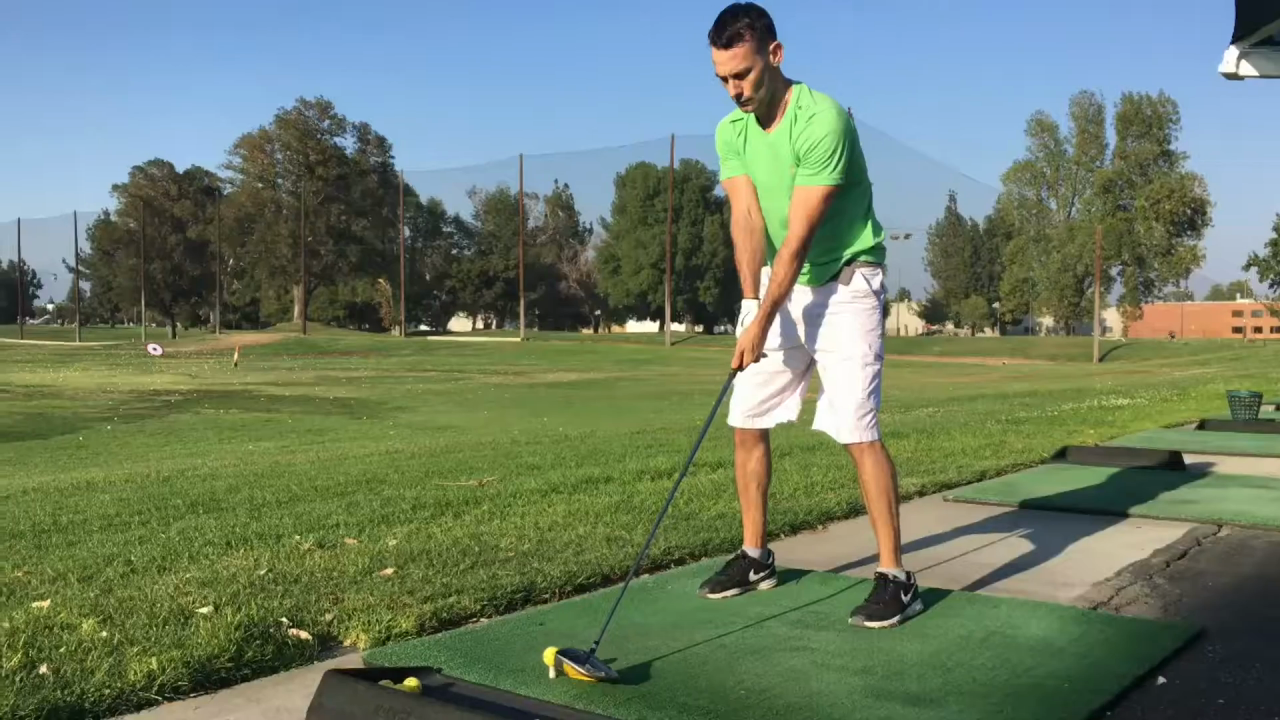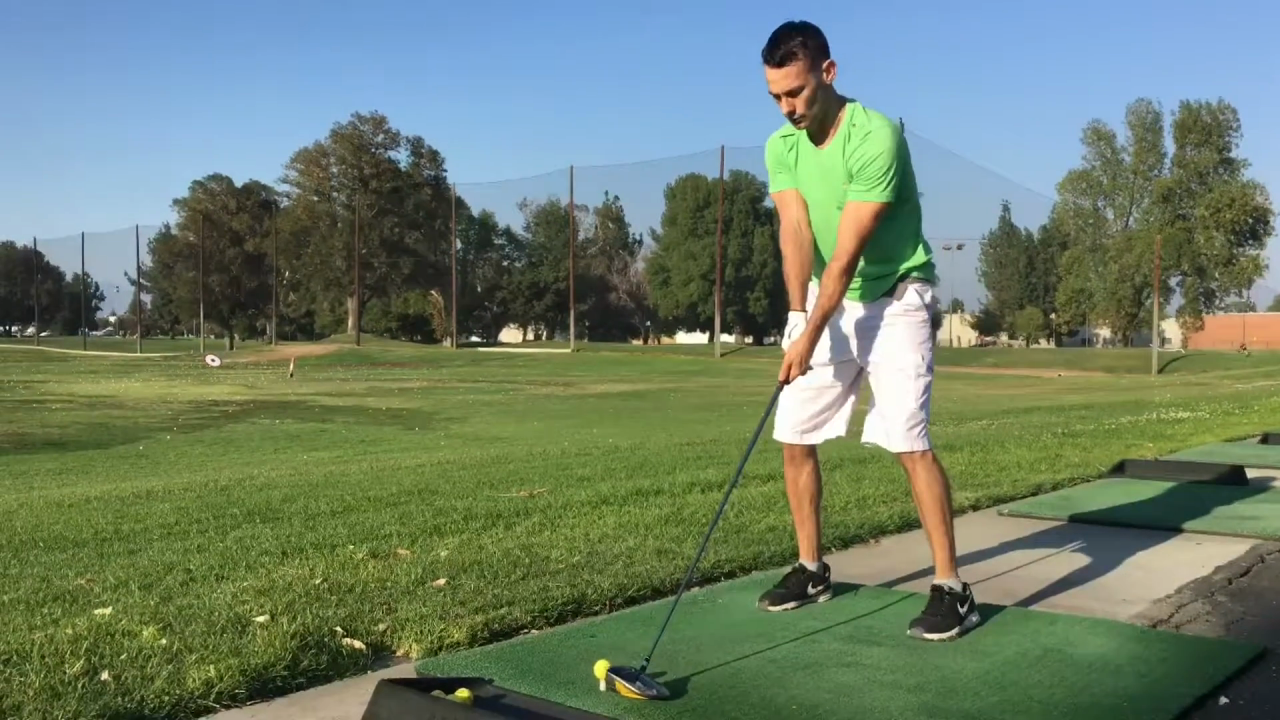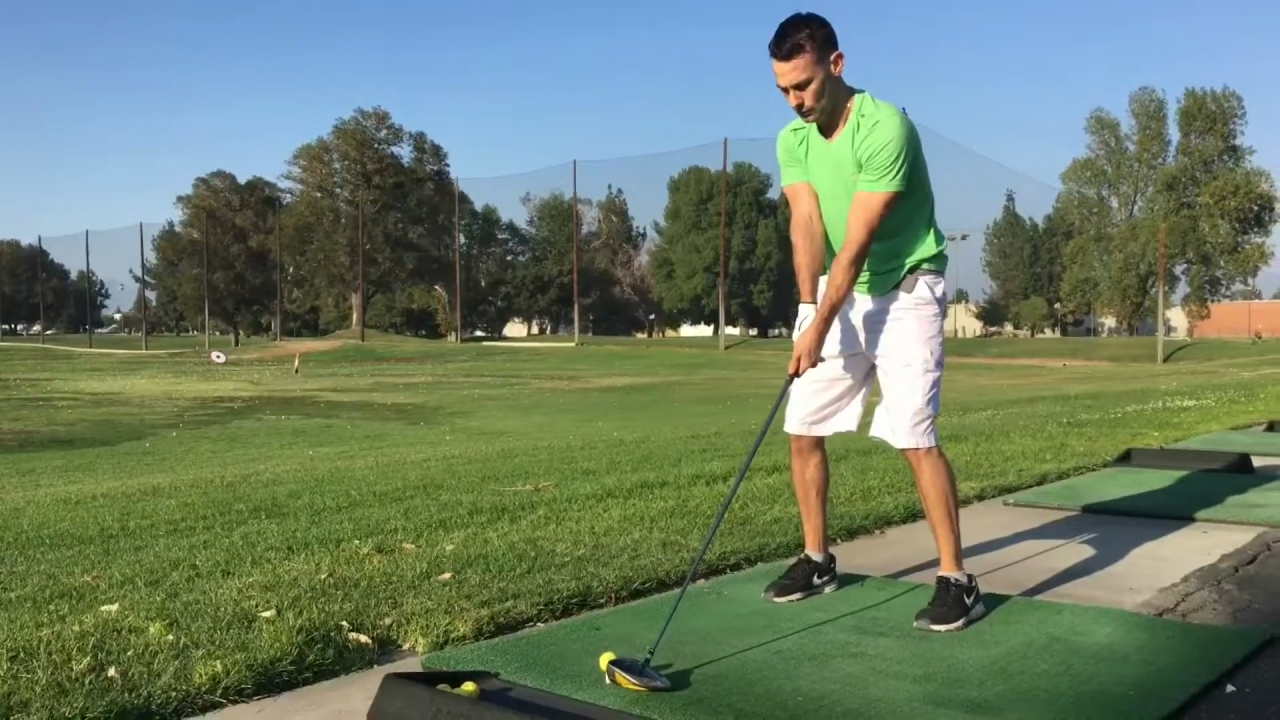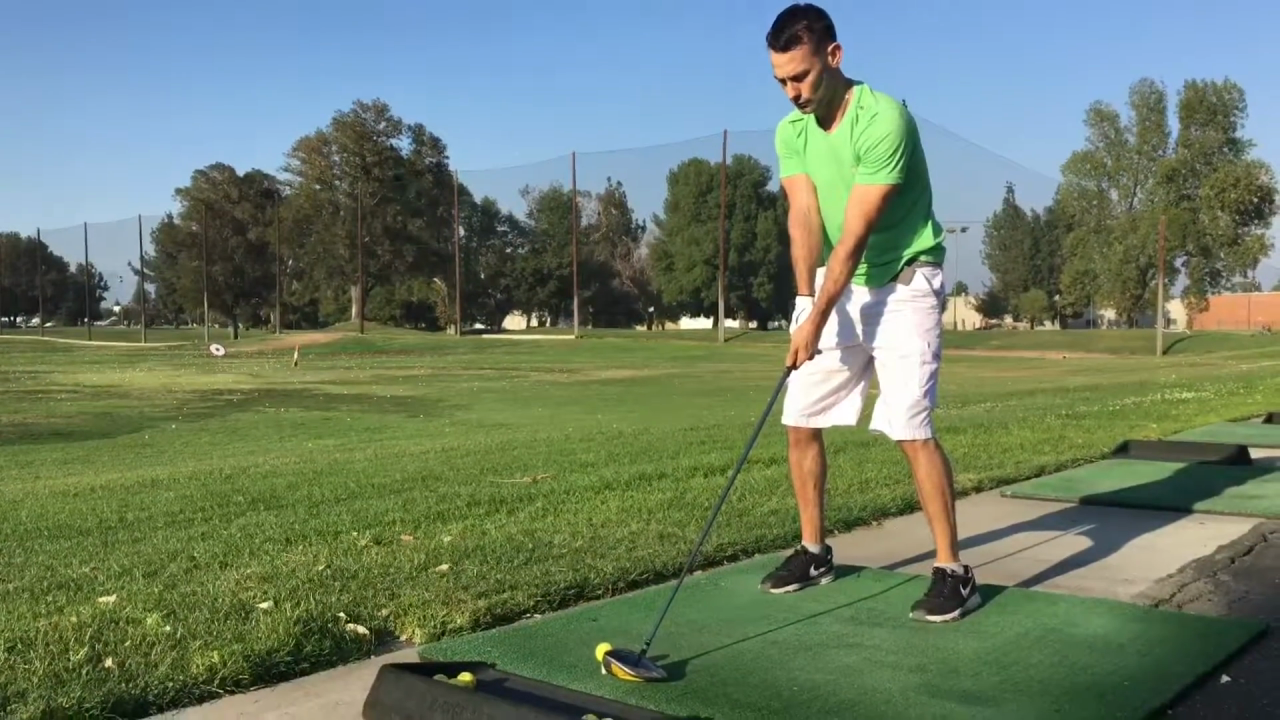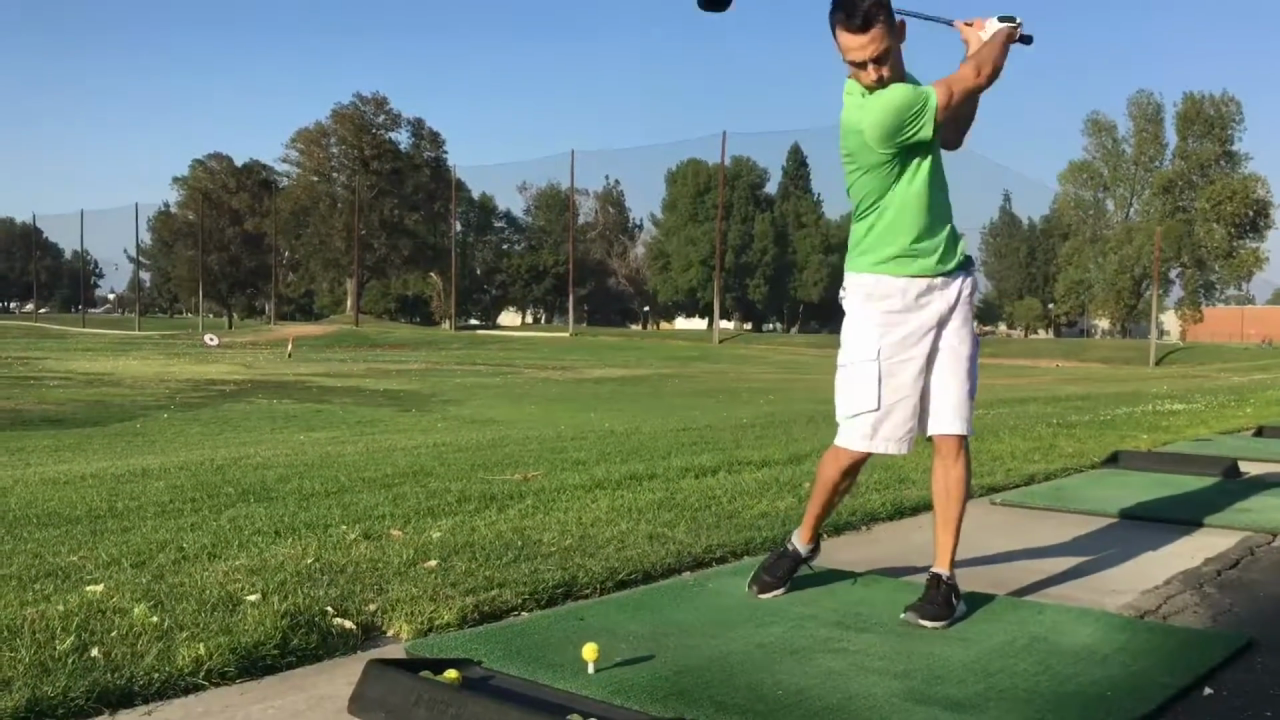
dt=1s
person 1, frame 1
left shoulder: (823, 119)
right shoulder: (730, 131)
left elbow: (798, 236)
right elbow: (747, 219)
left wrist: (762, 323)
right wrist: (749, 305)
left hip: (843, 286)
right hip: (779, 287)
left knee: (857, 430)
right knee: (747, 425)
left ankle: (894, 577)
right ankle: (755, 555)
person 1, frame 2
left shoulder: (875, 138)
right shoulder: (780, 146)
left elbow: (847, 252)
right elbow: (795, 233)
left wrist: (809, 336)
right wrist: (796, 318)
left hip: (893, 300)
right hip: (828, 300)
left knee: (910, 441)
right knee: (794, 439)
left ankle: (950, 589)
right ankle: (811, 569)
person 1, frame 3
left shoulder: (886, 128)
right shoulder: (792, 140)
left elbow: (857, 243)
right elbow: (807, 225)
left wrist: (819, 327)
right wrist: (808, 309)
left hip: (905, 294)
right hip: (838, 295)
left knee: (914, 435)
right knee: (803, 430)
left ankle: (956, 579)
right ankle: (817, 558)
person 1, frame 4
left shoulder: (885, 120)
right shoulder: (790, 131)
left elbow: (856, 233)
right elbow: (804, 217)
left wrist: (816, 319)
right wrist: (805, 300)
left hip: (903, 287)
right hip: (836, 287)
left knee: (911, 428)
right knee: (801, 423)
left ankle: (952, 570)
right ankle: (814, 550)
person 1, frame 5
left shoulder: (900, 89)
right shoulder: (874, 108)
left elbow: (951, 127)
right elbow: (976, 77)
left wrist: (977, 51)
left hip: (951, 283)
right hip: (884, 292)
left knee: (951, 435)
right knee: (856, 443)
left ankle: (942, 576)
right ankle: (802, 542)
